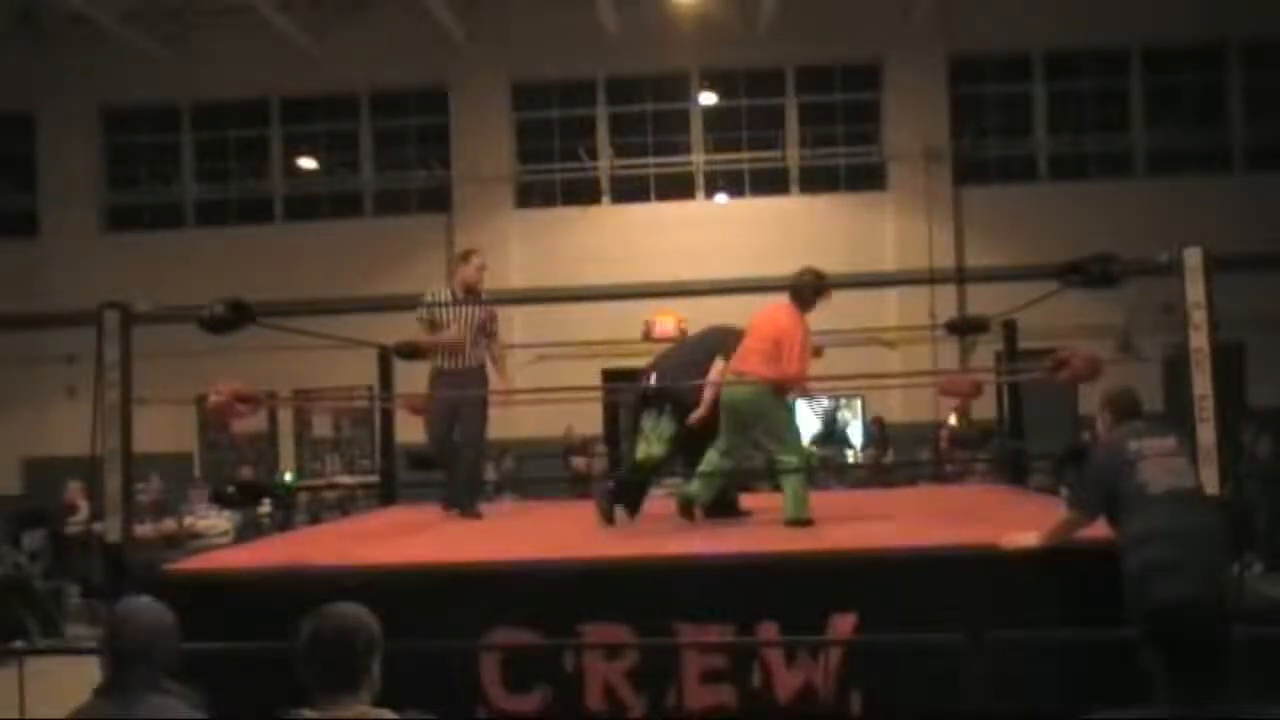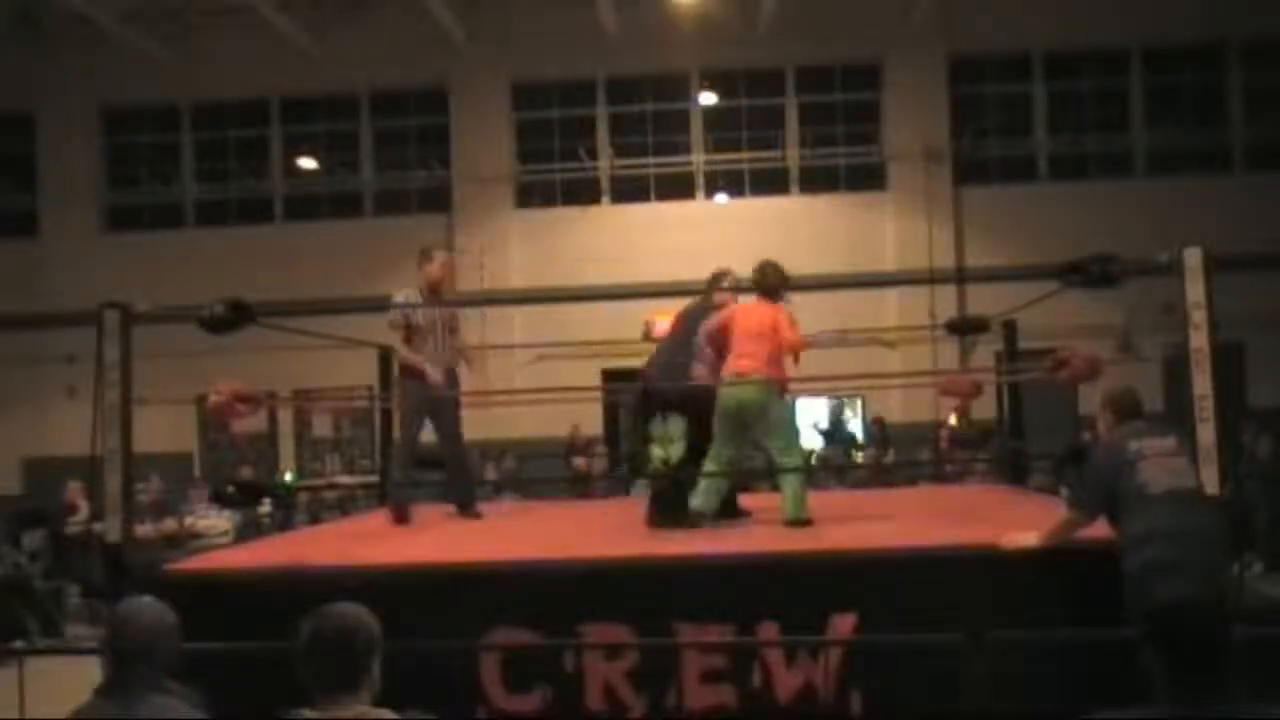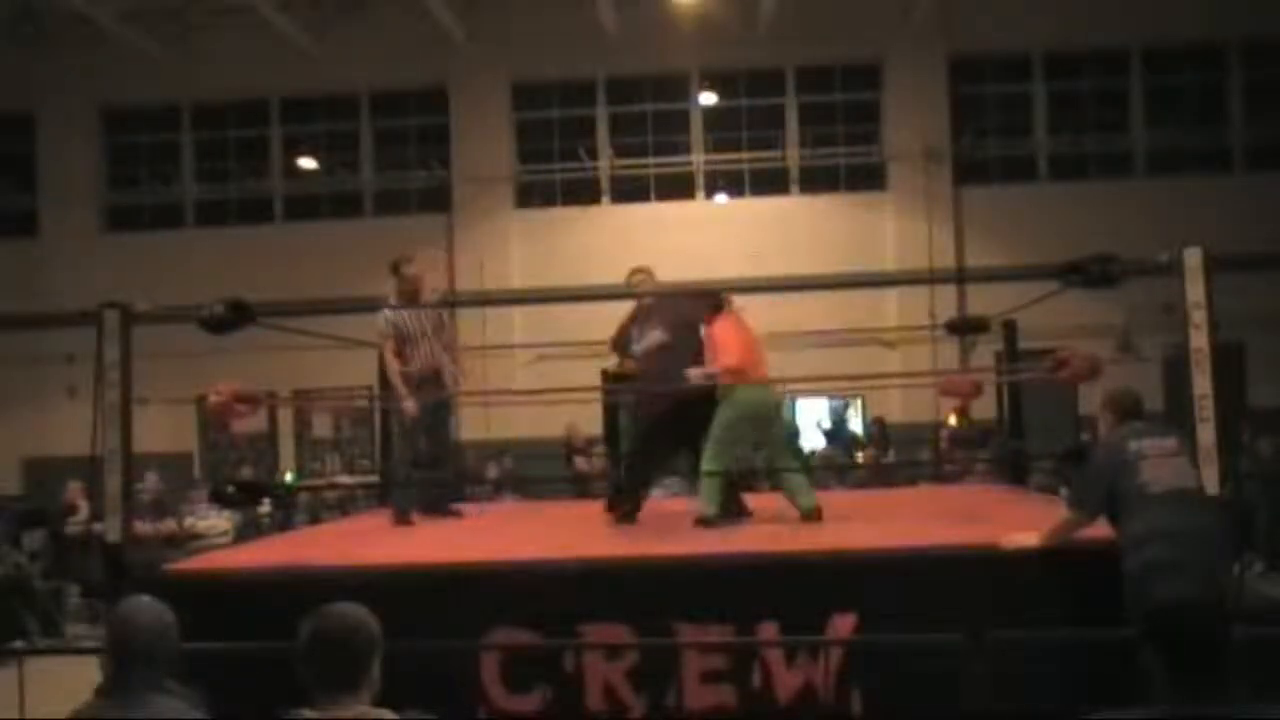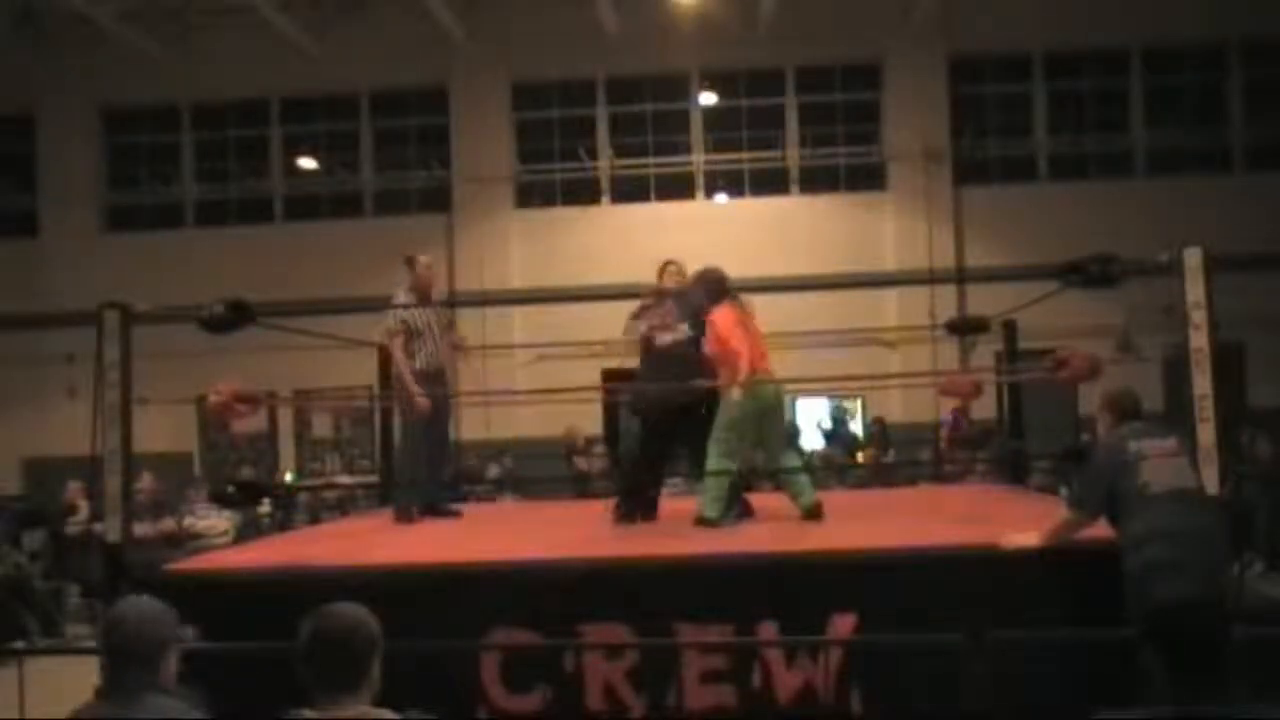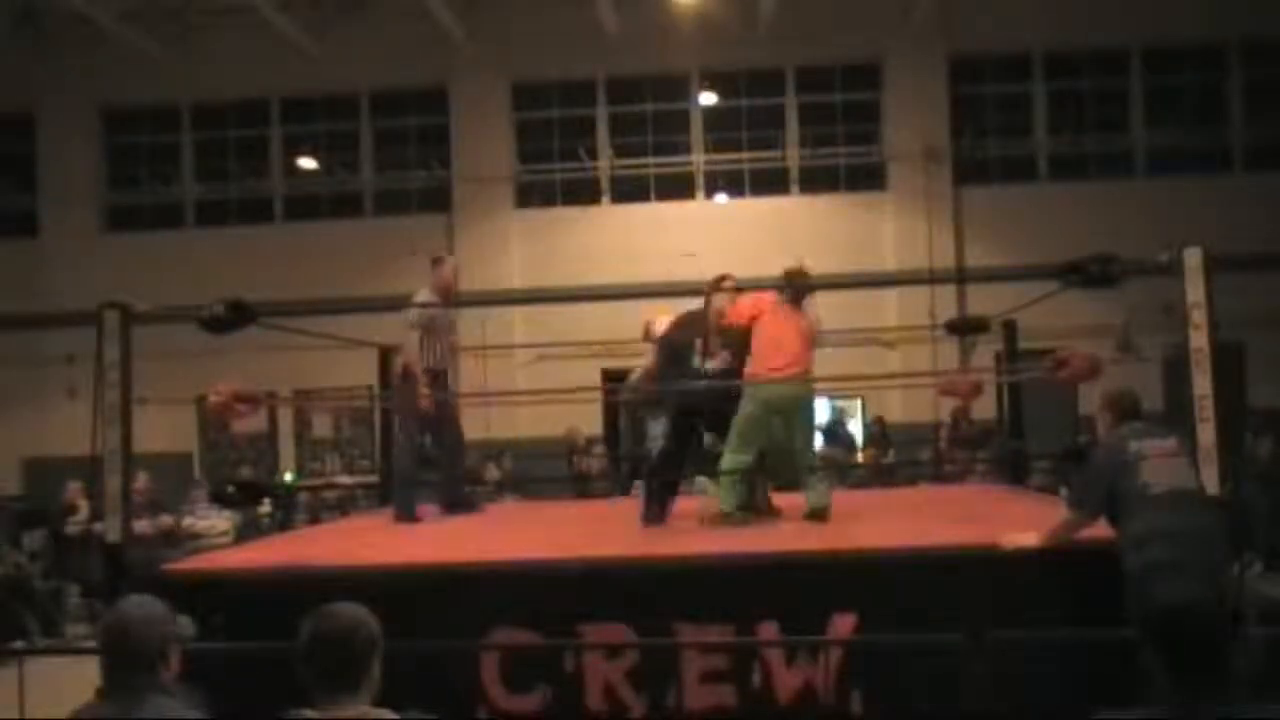
dt=0.5s
person 1, frame 1
left shoulder: (1109, 447)
right shoulder: (1173, 442)
left elbow: (1081, 514)
left wrist: (1039, 538)
left hip: (1157, 565)
right hip: (1207, 549)
left knee: (1172, 674)
right knee: (1208, 668)
person 1, frame 2
left shoulder: (1110, 448)
right shoulder: (1174, 442)
left elbow: (1082, 514)
left wrist: (1039, 538)
left hip: (1157, 566)
right hip: (1207, 549)
left knee: (1171, 675)
right knee: (1208, 669)
person 1, frame 3
left shoulder: (1110, 448)
right shoulder: (1174, 442)
left elbow: (1082, 514)
left wrist: (1039, 539)
left hip: (1157, 567)
right hip: (1207, 552)
left knee: (1171, 675)
right knee: (1209, 669)
person 1, frame 4
left shoulder: (1110, 448)
right shoulder: (1174, 443)
left elbow: (1083, 515)
left wrist: (1039, 538)
left hip: (1156, 564)
right hip: (1206, 551)
left knee: (1172, 676)
right knee: (1209, 669)
person 1, frame 5
left shoulder: (1110, 449)
right shoulder: (1174, 442)
left elbow: (1082, 515)
left wrist: (1039, 539)
left hip: (1157, 566)
right hip: (1207, 553)
left knee: (1172, 672)
right knee: (1210, 672)
person 2, frame 1
left shoulder: (484, 304)
right shoulder: (433, 299)
left elbow: (493, 343)
right elbow: (421, 338)
left wrist: (503, 377)
right wrist: (444, 339)
left hip: (473, 379)
right hip: (442, 379)
left knee: (472, 440)
right knee: (439, 439)
left ankle: (468, 500)
right ankle: (454, 491)
person 2, frame 2
left shoulder: (445, 304)
right shoulder: (403, 301)
left elbow: (455, 341)
right elbow: (398, 347)
left wrist: (467, 357)
right wrist: (426, 367)
left hip: (445, 381)
right hip: (414, 382)
left knee: (454, 443)
right knee: (407, 444)
left ankle: (465, 501)
right ankle: (399, 505)
person 2, frame 3
left shoulder: (429, 304)
right shoulder: (390, 313)
left elbow: (444, 339)
right elbow: (389, 357)
left wrist: (452, 366)
right wrist: (404, 395)
left hip: (437, 384)
right hip: (412, 386)
left knee: (441, 445)
right knee: (408, 448)
left ankle: (432, 500)
right ankle: (402, 508)
person 2, frame 4
left shoulder: (435, 305)
right shoulder: (400, 308)
left elbow: (450, 338)
right elbow: (397, 354)
right wrist: (415, 391)
left hip: (438, 382)
right hip: (415, 383)
left knee: (438, 445)
right knee: (412, 446)
left ankle: (431, 501)
right ankle: (403, 506)
person 2, frame 5
left shoulder: (444, 304)
right shoulder: (423, 303)
right elbow: (412, 349)
left wrist: (446, 386)
right wrist: (422, 389)
left hip: (440, 381)
right hip: (420, 381)
left knee: (452, 442)
left ankle: (453, 497)
right ankle: (404, 506)
person 3, frame 1
left shoulder: (769, 311)
right shoulder: (797, 326)
right elbow: (791, 375)
left wrist: (806, 353)
right wrist: (801, 390)
left hip: (731, 387)
right hip: (760, 391)
left knee: (725, 447)
right knee: (789, 452)
left ankle: (694, 494)
right ankle: (797, 512)
person 3, frame 2
left shoulder: (737, 310)
right shoulder: (781, 313)
left elbow: (706, 332)
right elbow: (792, 342)
left hip: (730, 389)
right hip: (765, 391)
left knee: (721, 454)
right knee: (788, 453)
left ankle: (699, 509)
right ankle: (795, 514)
person 3, frame 3
left shoulder: (720, 327)
right shoulder: (731, 319)
left elbow: (734, 364)
left wrist: (702, 373)
left hip: (741, 395)
right hip: (766, 393)
left knee: (714, 454)
right knee: (780, 454)
left ankle: (708, 512)
right ankle: (809, 505)
person 3, frame 4
left shoulder: (718, 317)
right shoulder: (738, 308)
left elbow: (746, 352)
left wrist: (738, 387)
left hip: (749, 390)
right hip: (770, 387)
left knee: (721, 451)
right knee: (780, 450)
left ankle: (711, 513)
right ankle: (811, 503)
person 3, frame 5
left shoulder: (763, 302)
right shoulder: (807, 321)
left elbow: (731, 315)
left hip: (762, 389)
right hip: (799, 389)
left knee: (737, 450)
right knee: (803, 450)
left ankle: (727, 508)
right ankle: (819, 504)
person 4, frame 1
left shoulder: (723, 336)
right shoulder: (736, 340)
right elbow: (719, 370)
right wrist: (704, 407)
right hip: (669, 386)
right knee: (655, 448)
right ankle: (613, 499)
person 4, frame 2
left shoulder: (716, 316)
right shoulder: (703, 312)
right wrist: (717, 385)
left hip: (685, 387)
right hip: (668, 384)
left knee: (707, 445)
right knee: (677, 450)
left ankle: (722, 506)
right ankle: (665, 512)
person 4, frame 3
left shoulder: (678, 303)
right shoulder: (633, 322)
right elbow: (622, 355)
right wrist: (628, 366)
left hip: (692, 391)
right hip: (653, 396)
right knee: (640, 452)
left ankle: (729, 507)
right ankle: (623, 507)
person 4, frame 4
right shoulder: (648, 307)
right elbow: (630, 335)
right wrist: (644, 327)
left hip: (695, 391)
right hip: (656, 393)
left knee: (709, 449)
right knee: (648, 451)
right ankle: (632, 507)
person 4, frame 5
right shoulder: (688, 323)
right elbow: (659, 351)
right wrist: (642, 374)
left hip: (722, 399)
right hip: (681, 400)
right knee: (671, 453)
right ankle: (655, 507)
